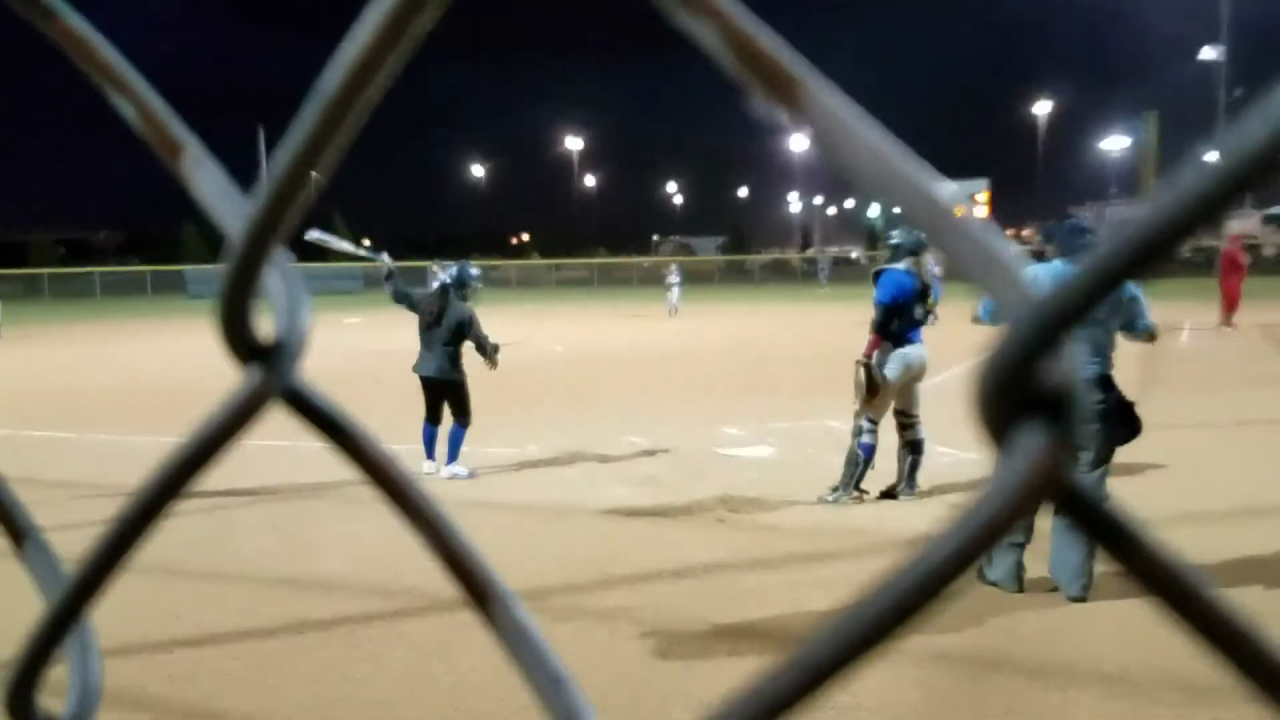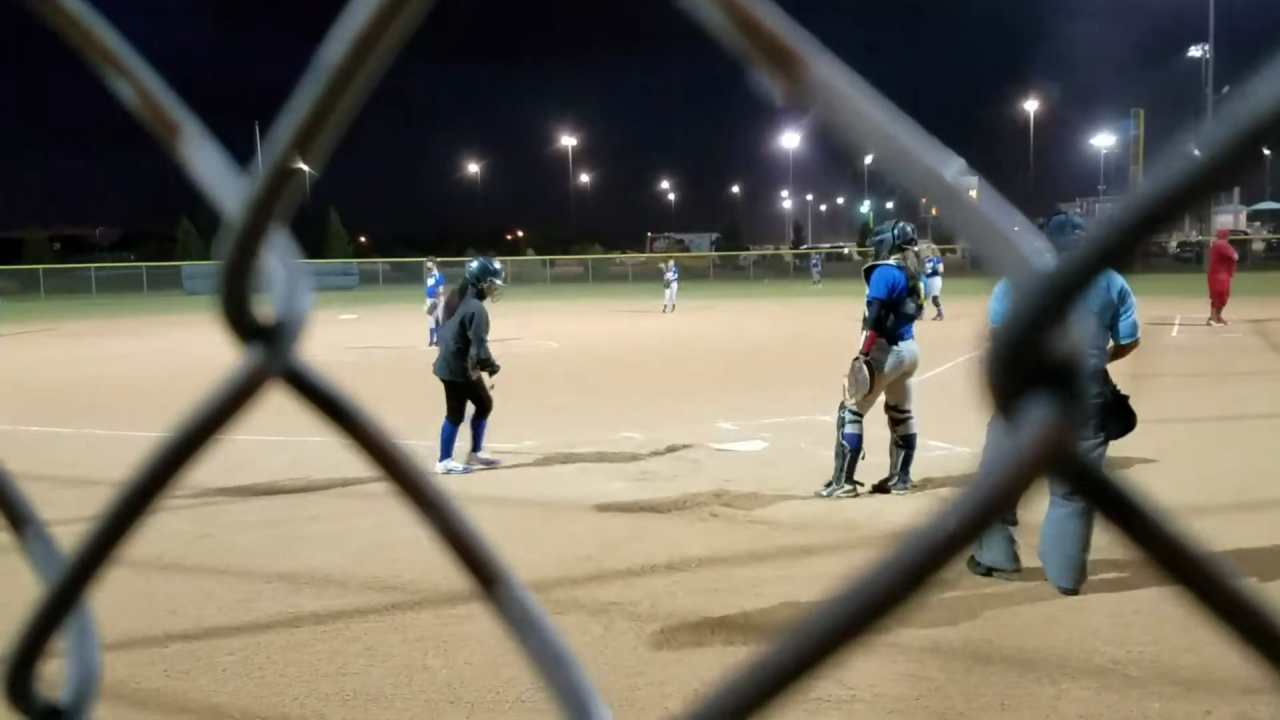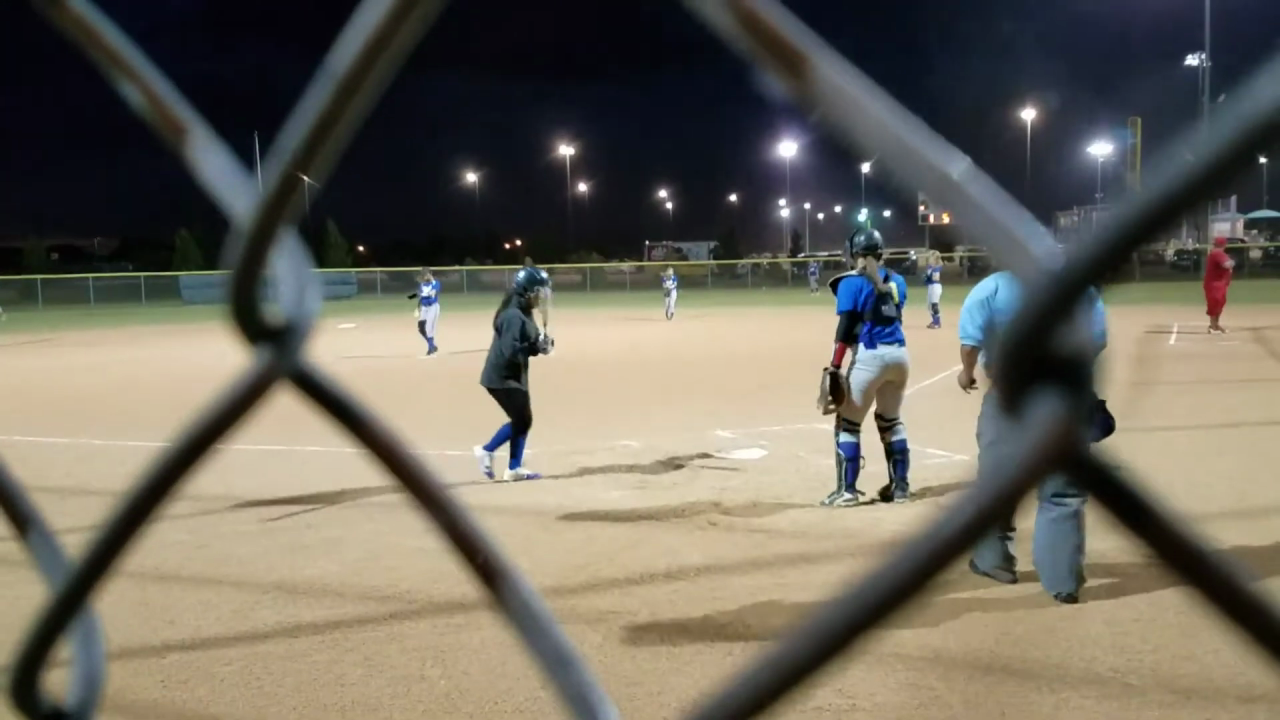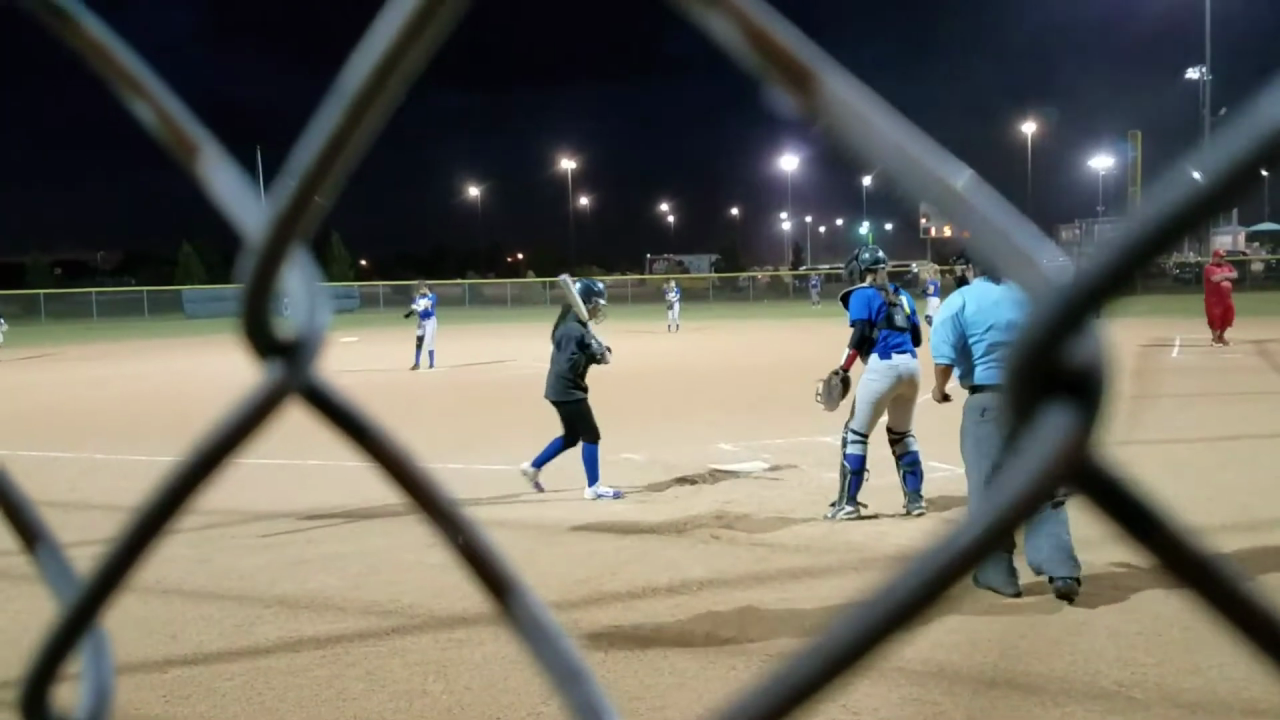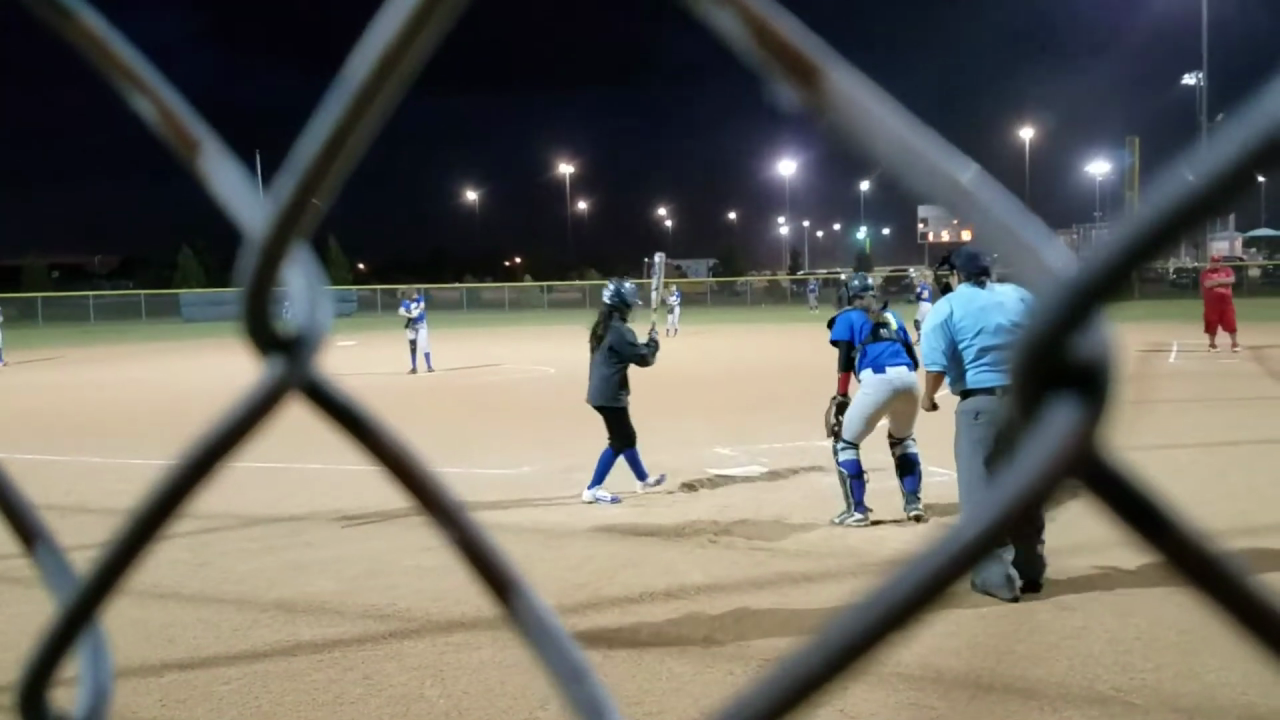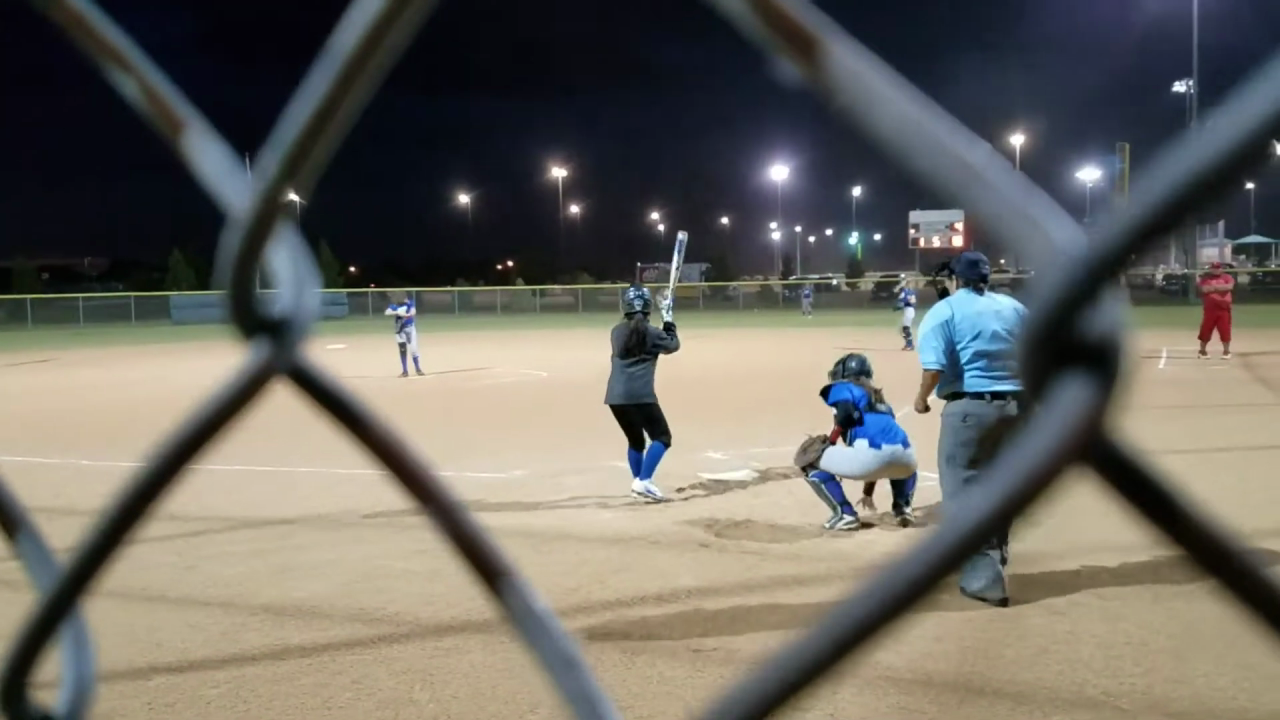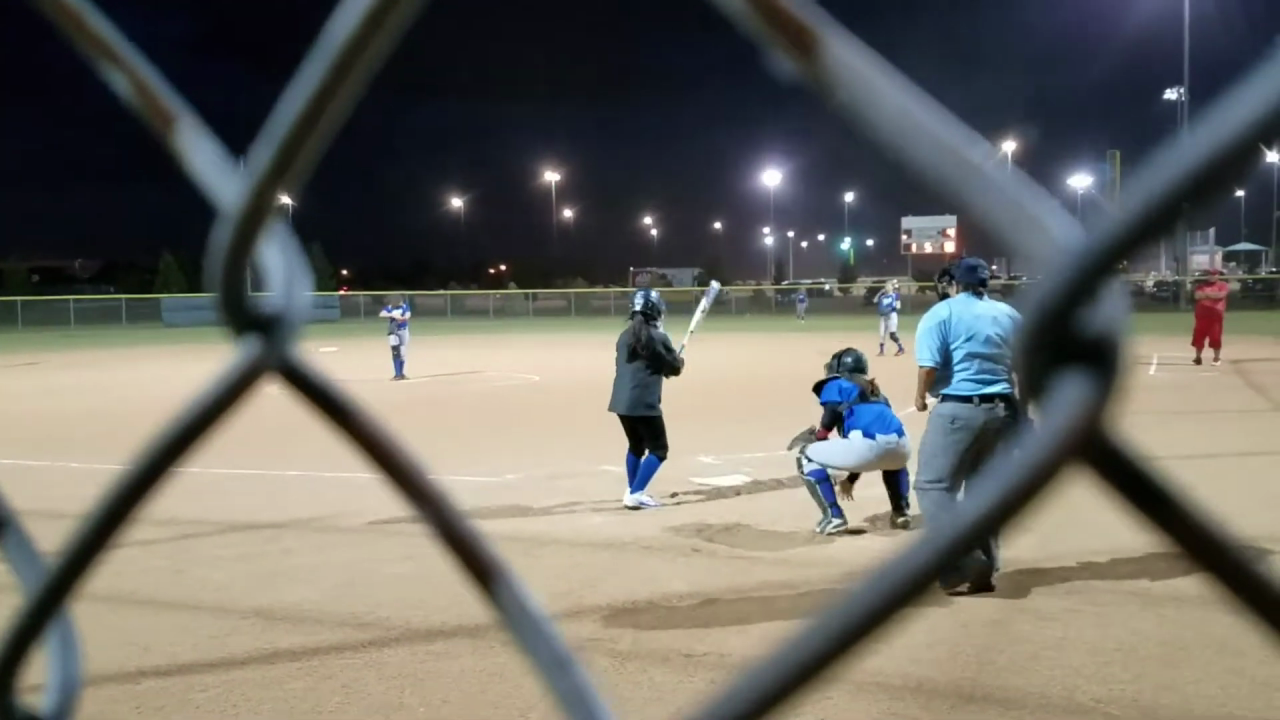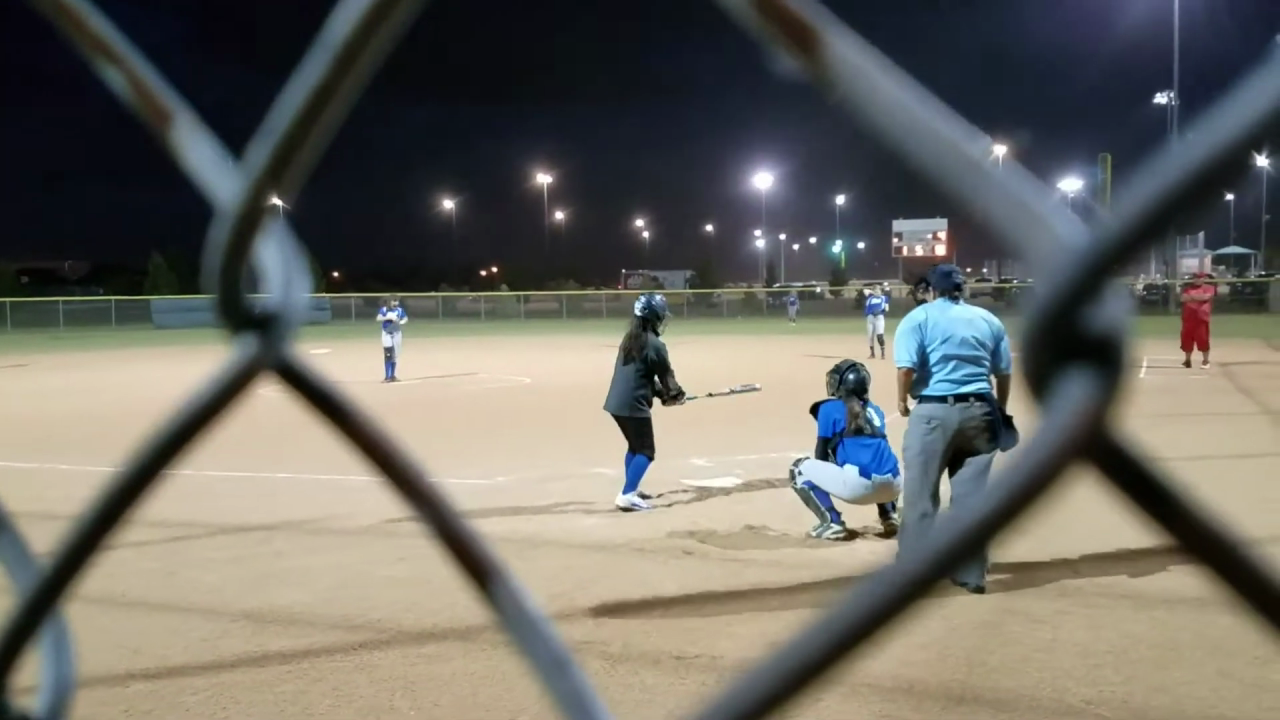
dt=0.4s
person 1, frame 1
left shoulder: (1028, 278)
right shoulder: (1116, 285)
left elbow: (981, 315)
right elbow: (1148, 334)
right hip: (1093, 398)
right knee: (1084, 492)
left ankle: (1003, 570)
right ankle: (1075, 580)
person 1, frame 2
right shoulder: (1112, 281)
left elbow: (999, 327)
right elbow: (1129, 340)
right hip: (1087, 389)
right knee: (1074, 485)
left ankle: (996, 554)
right ankle: (1066, 572)
person 1, frame 3
left shoulder: (992, 287)
left elbow: (971, 341)
right elbow: (1097, 340)
left wrist: (967, 372)
right knee: (1063, 489)
left ankle: (993, 558)
right ankle: (1063, 580)
person 1, frame 4
left shoulder: (960, 301)
left elbow: (945, 357)
left wrist: (939, 387)
left hip: (989, 403)
left knee: (989, 488)
left ankle: (997, 572)
right ankle: (1062, 570)
person 1, frame 5
left shoulder: (946, 307)
right shoulder: (1022, 296)
left elbow: (936, 365)
left wrist: (927, 396)
left hip: (981, 405)
left knee: (982, 491)
left ankle: (996, 576)
right ankle: (1030, 572)
person 1, frame 6
left shoulder: (944, 311)
right shoulder: (1015, 308)
left elbow: (934, 367)
left wrist: (922, 398)
right wrist: (1023, 397)
left hip: (968, 409)
right hip: (1013, 407)
left knee: (966, 492)
left ankle: (984, 579)
right ankle: (994, 565)
person 1, frame 7
left shoulder: (942, 313)
right shoulder: (1011, 316)
left elbow: (929, 366)
left wrist: (920, 396)
right wrist: (1021, 411)
left hip: (957, 410)
right hip: (1001, 411)
left knee: (933, 484)
left ankle: (961, 561)
right ankle: (983, 569)
person 1, frame 8
left shoulder: (919, 317)
right shoulder: (988, 320)
left elbow: (906, 367)
right elbow: (1004, 373)
left wrist: (902, 399)
right wrist: (1000, 411)
left hip: (934, 411)
right hip: (979, 412)
left knee: (920, 492)
right knee: (972, 494)
right ankle: (971, 573)
person 2, frame 1
left shoulder: (893, 276)
right shoulder: (925, 281)
left elbow: (882, 321)
right elbow: (920, 316)
left wrist: (866, 356)
left hip: (894, 355)
right hip: (917, 353)
left knee: (867, 421)
right knee: (909, 420)
left ankle: (848, 488)
right ankle: (907, 484)
person 2, frame 2
left shoulder: (884, 272)
right shoulder: (916, 277)
left elbow: (876, 317)
right elbow: (912, 313)
left wrist: (862, 354)
left hip: (886, 351)
right hip: (909, 349)
left knee: (851, 412)
right knee: (901, 414)
left ankle: (843, 481)
right ankle: (900, 478)
person 2, frame 3
left shoulder: (851, 282)
right shoulder: (897, 281)
left elbow: (846, 327)
right elbow: (893, 316)
left wrist: (834, 367)
left hip: (870, 357)
right hip: (899, 354)
left knee: (847, 423)
right knee: (891, 421)
left ankle: (847, 490)
right ankle: (899, 486)
person 2, frame 4
left shoulder: (862, 294)
right shoulder: (902, 295)
left elbow: (861, 334)
right elbow: (916, 338)
left wrist: (843, 369)
left hip: (882, 367)
right hip: (910, 366)
left knee: (855, 434)
right knee: (902, 433)
left ankle: (848, 503)
right ankle: (915, 499)
person 2, frame 5
left shoulder: (847, 317)
right shoulder: (891, 317)
left elbow: (846, 356)
left wrist: (841, 395)
left hip: (878, 382)
right hip: (908, 380)
left knee: (845, 443)
right knee: (903, 440)
left ankle: (856, 510)
right ankle: (913, 502)
person 2, frame 6
left shoulder: (841, 387)
right shoulder: (876, 395)
left elbow: (847, 412)
left wrist: (829, 441)
right wrist: (868, 492)
left hip: (872, 452)
right hip: (903, 456)
left knee: (808, 461)
left ankle: (845, 514)
right ankle: (903, 508)
person 2, frame 7
left shoulder: (833, 384)
right shoulder: (873, 390)
left elbow: (832, 413)
left wrist: (819, 435)
right wrist: (851, 478)
left hip: (866, 443)
right hip: (900, 447)
left knee: (807, 455)
left ankle: (833, 517)
right ankle: (901, 511)
person 2, frame 8
left shoulder: (829, 408)
right shoulder: (875, 410)
left elbow: (821, 455)
left hip: (858, 484)
right hip: (892, 485)
left knee: (799, 469)
left ankle: (832, 523)
right ankle: (889, 516)
person 3, frame 1
left shoulder: (428, 301)
right shoulder: (463, 312)
left elbow: (399, 294)
right elbow: (481, 342)
left wrist: (389, 269)
right wrist: (492, 353)
left hip: (426, 368)
right hip: (448, 371)
left knee: (432, 416)
right knee: (462, 417)
left ankle: (429, 461)
right ankle: (450, 465)
person 3, frame 2
left shoulder: (458, 300)
right shoulder: (476, 308)
right elbow: (479, 345)
right wrist: (491, 368)
left hip: (460, 366)
right hip: (456, 368)
left knee: (485, 404)
right knee: (455, 414)
left ankle: (475, 453)
right ankle: (444, 461)
person 3, frame 3
left shoulder: (524, 313)
right shoulder: (513, 316)
left elbow: (531, 342)
right elbow: (511, 351)
left wrist: (543, 343)
right wrist: (537, 345)
left hip: (515, 376)
right hip: (501, 378)
left knee: (524, 421)
right knee: (521, 420)
left ankle: (514, 468)
right ankle: (486, 451)
person 3, frame 4
left shoulder: (580, 325)
right shoulder: (572, 329)
left elbow: (593, 351)
right elbow: (570, 365)
left wrist: (602, 353)
right wrist: (593, 354)
left hip: (566, 389)
right hip: (567, 390)
left knee: (571, 436)
right knee: (590, 434)
left ankle: (533, 467)
right ankle: (594, 487)
person 3, frame 5
left shoulder: (604, 327)
right shoulder: (620, 331)
right elbow: (644, 359)
left wrist: (646, 345)
right wrist: (653, 342)
left hip: (602, 391)
right hip: (610, 394)
left knee: (626, 437)
right knee: (619, 441)
left ankle: (643, 480)
right ankle: (593, 489)
person 3, frame 6
left shoulder: (617, 331)
right shoulder: (651, 333)
right elbow: (673, 345)
right wrist: (668, 322)
left hip: (616, 396)
right hip: (639, 396)
left knee: (636, 440)
right knee: (662, 437)
left ankle: (640, 485)
right ankle: (643, 481)
person 3, frame 7
left shoulder: (624, 336)
right shoulder: (658, 338)
right elbow: (675, 368)
right wrist: (679, 361)
left hip: (622, 402)
right hip: (644, 404)
left knee: (636, 446)
right knee: (658, 450)
left ankle: (633, 490)
right ankle: (635, 494)
person 3, frame 8
left shoulder: (630, 338)
right shoulder: (655, 345)
right elbow: (665, 376)
left wrist: (661, 394)
right wrist: (676, 394)
left hip: (616, 402)
right hip: (634, 404)
left knee: (635, 446)
right knee: (645, 451)
left ankle: (631, 490)
right ankle: (627, 495)
